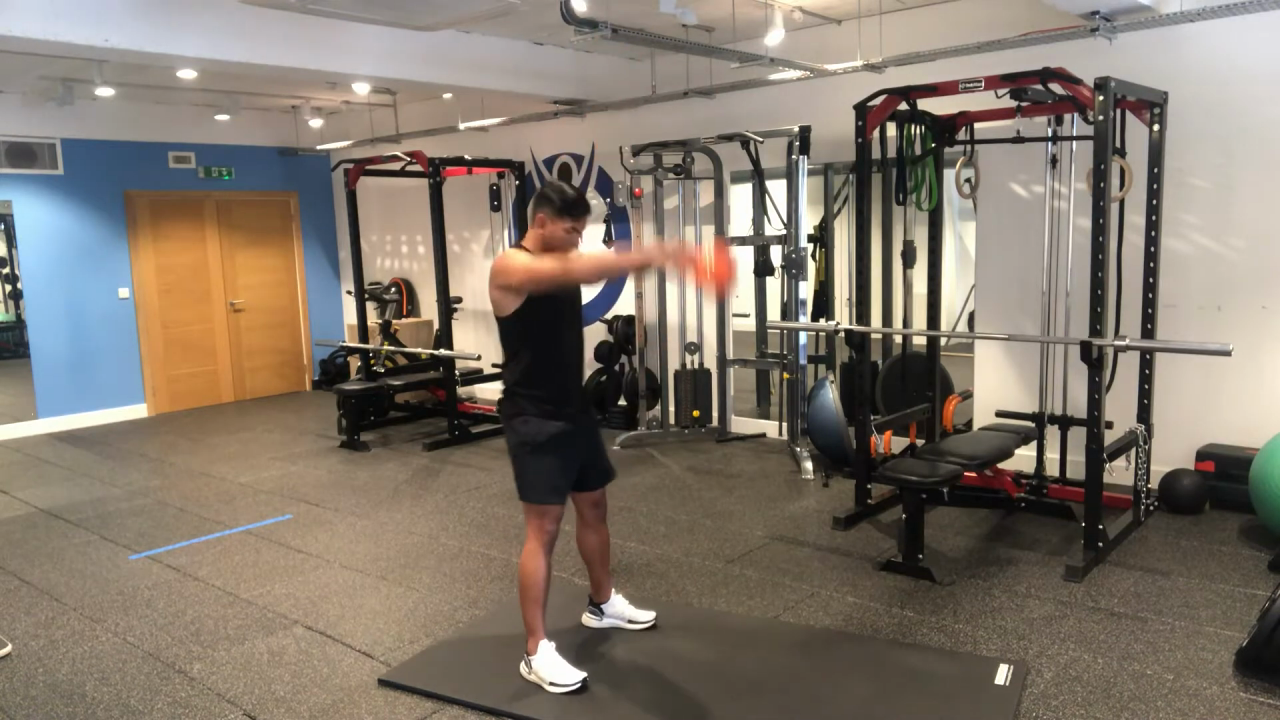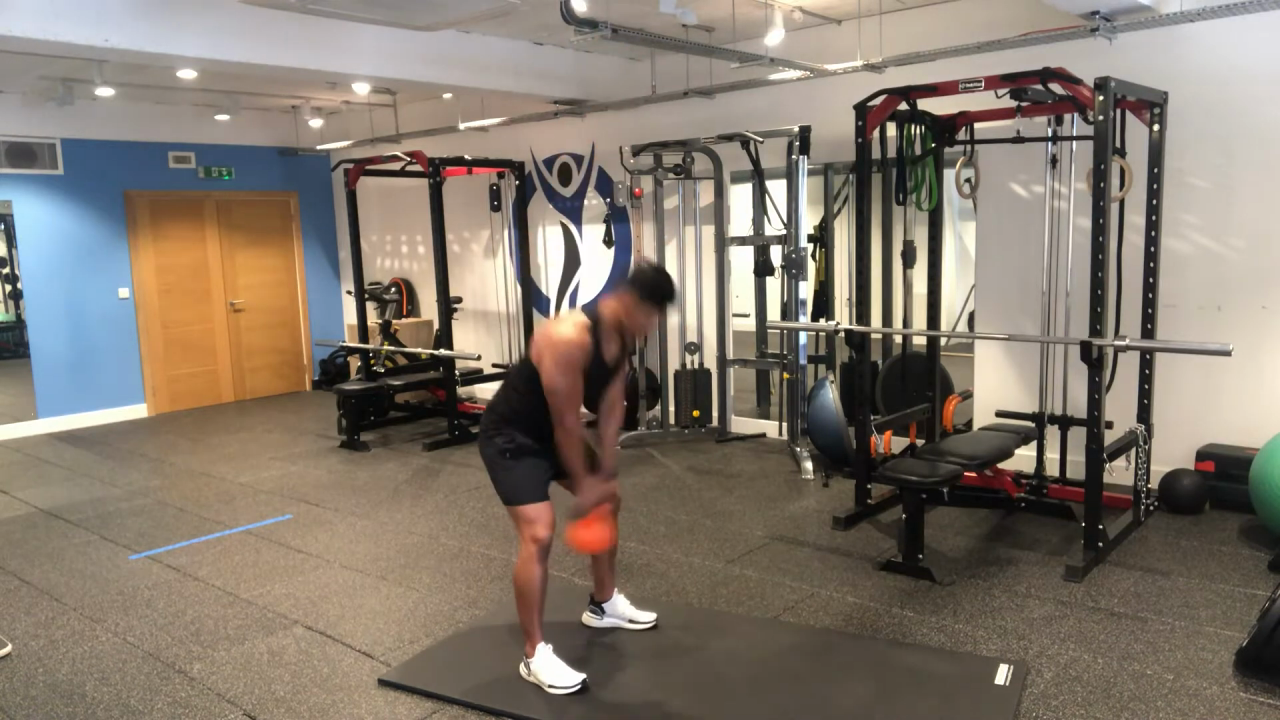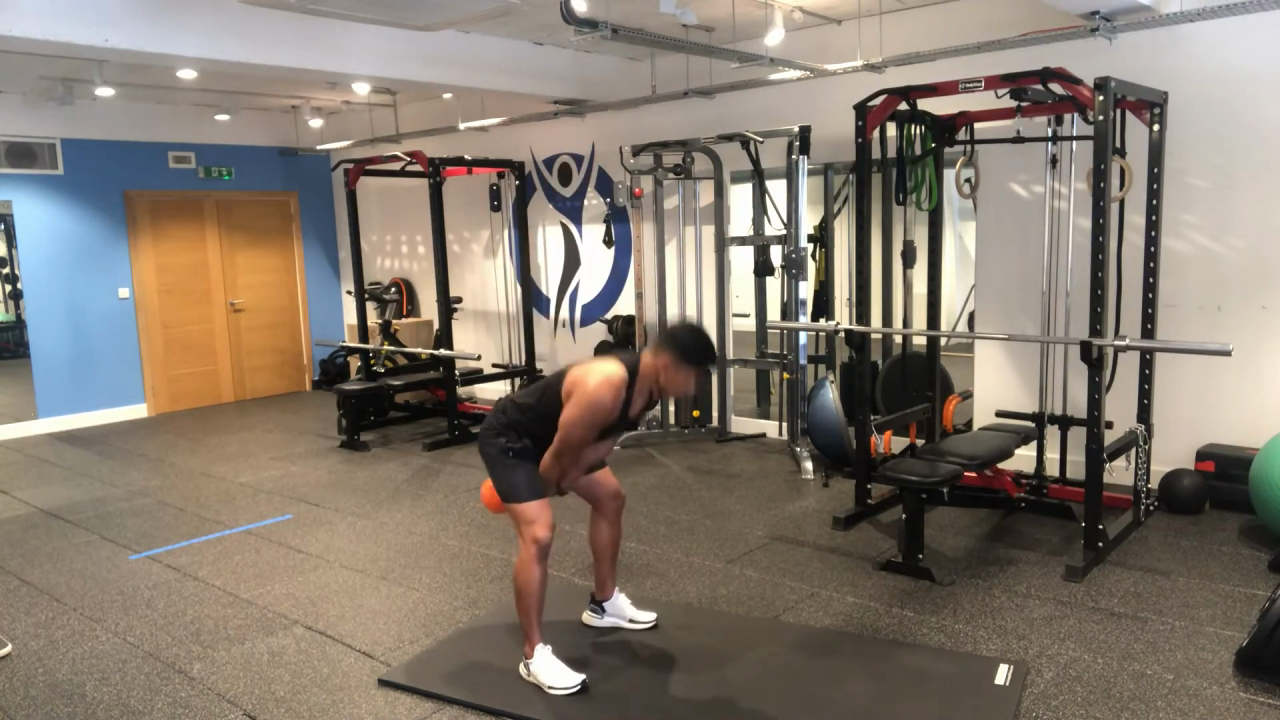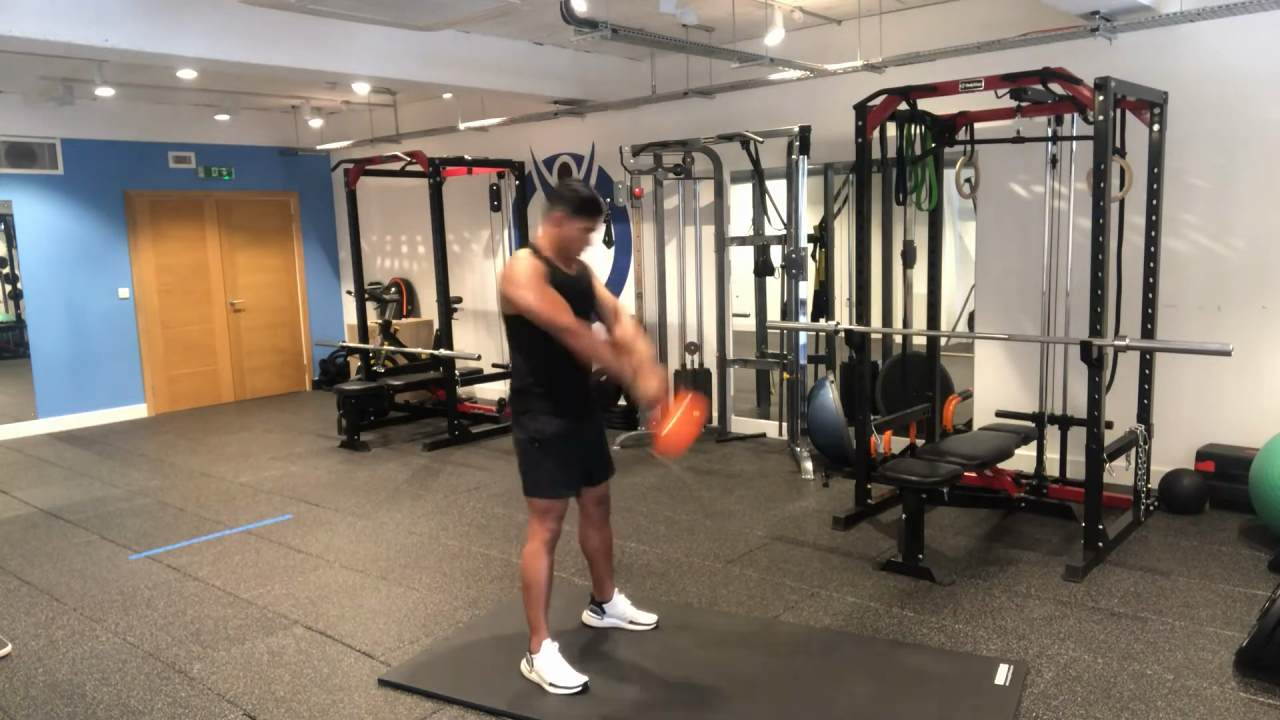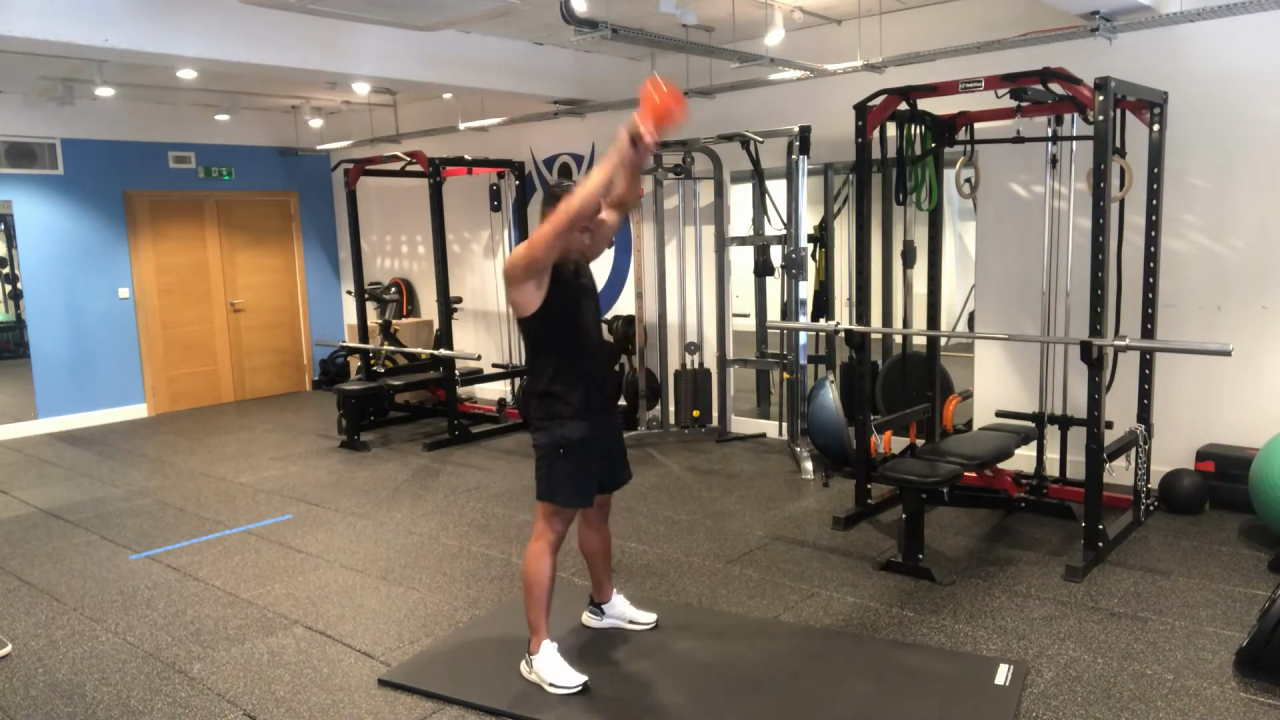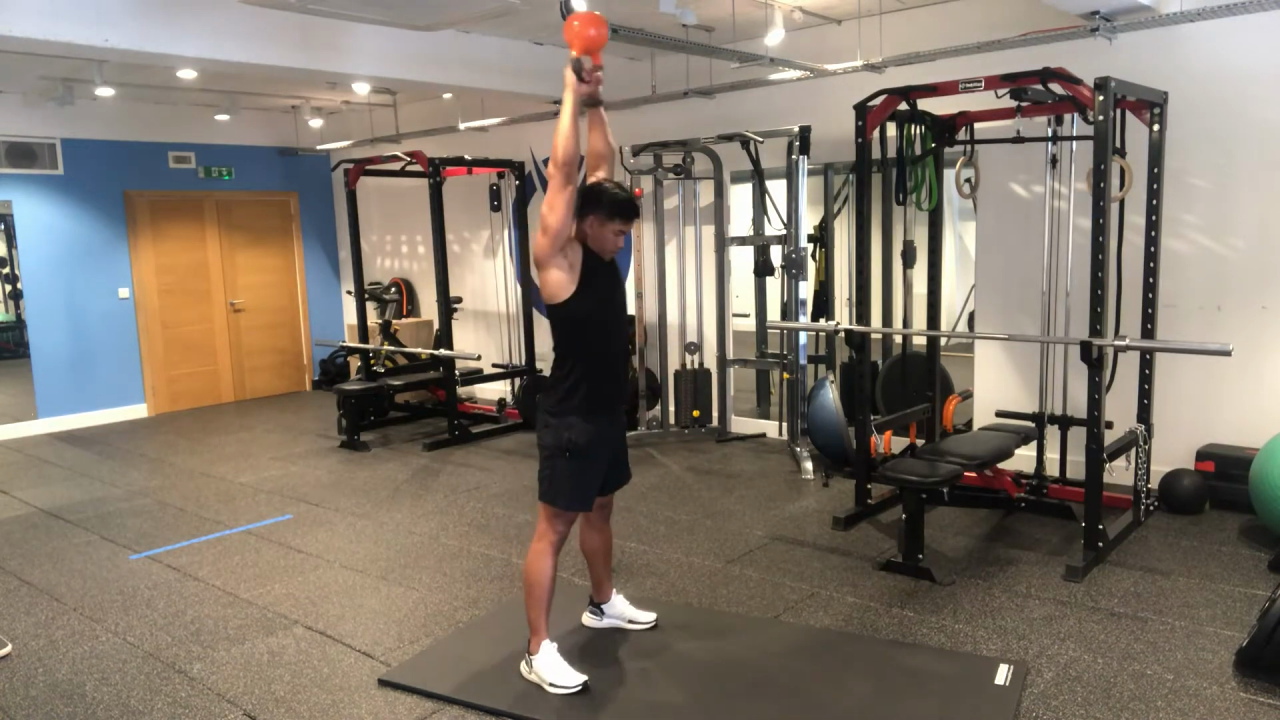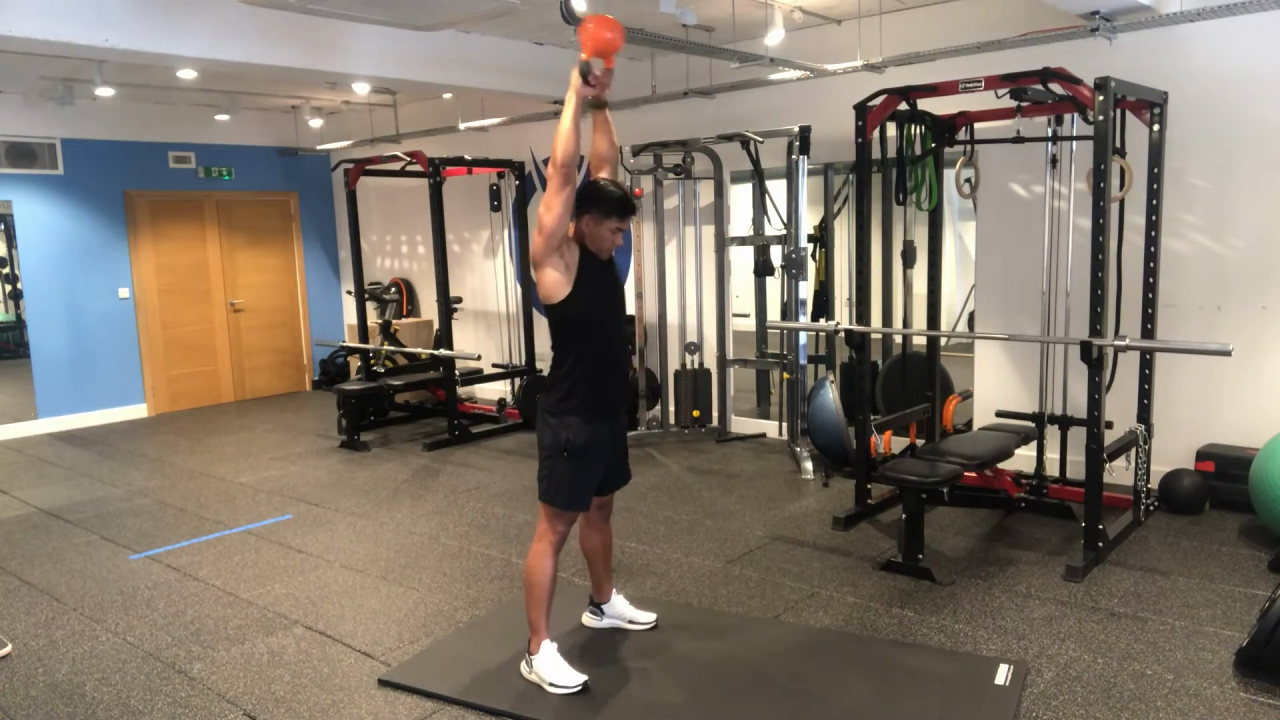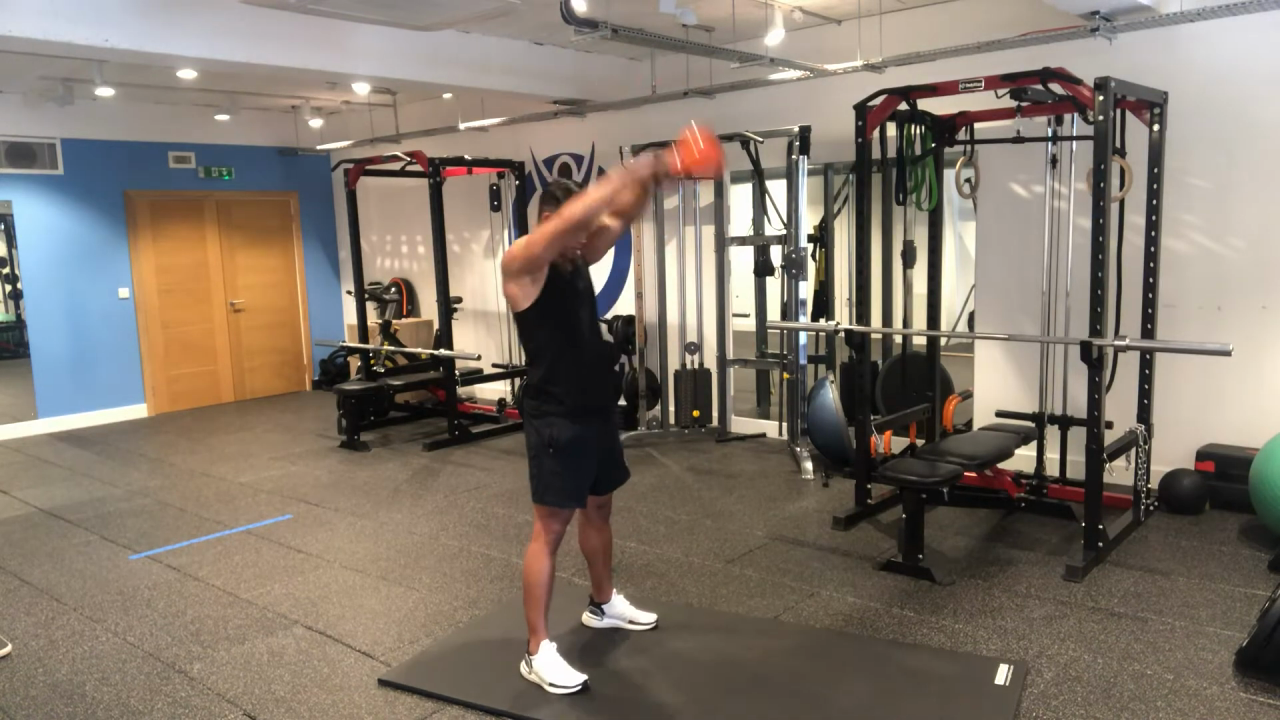
dt=0.3s
person 1, frame 1
left shoulder: (564, 269)
right shoulder: (512, 267)
left elbow: (612, 263)
right elbow: (576, 267)
left wrist: (665, 254)
right wrist: (648, 254)
left hip: (573, 410)
right hip: (534, 418)
left knee: (593, 507)
right knee: (543, 528)
left ankle: (602, 603)
right ankle: (536, 652)
person 1, frame 2
left shoulder: (623, 339)
right shoulder: (570, 338)
left elbow: (610, 408)
right elbow: (567, 423)
left wrist: (605, 473)
right wrist: (582, 485)
left hip: (551, 430)
right hip: (511, 437)
left knee: (607, 497)
right knee: (539, 533)
left ankle: (603, 603)
right ankle: (533, 653)
person 1, frame 3
left shoulder: (647, 383)
right shoulder: (603, 387)
left elbow: (601, 442)
right elbow: (561, 453)
left wrist: (564, 481)
right wrist: (544, 491)
left hip: (555, 438)
right hip: (510, 438)
left knee: (611, 498)
right knee: (538, 534)
left ankle: (604, 601)
right ankle: (534, 655)
person 1, frame 4
left shoulder: (579, 270)
right shoulder: (523, 272)
left elbow: (619, 323)
right elbow: (573, 335)
left wrist: (651, 370)
right wrist: (635, 379)
left hip: (583, 408)
right hip: (541, 416)
left knee: (597, 503)
right knee: (546, 526)
left ankle: (604, 603)
right ankle: (538, 652)
person 1, frame 5
left shoulder: (577, 258)
right shoulder: (525, 268)
left elbow: (620, 206)
right elbow: (573, 213)
left wrist: (635, 159)
right wrist: (619, 152)
left hip: (600, 408)
right hip: (561, 419)
left knee: (598, 511)
right knee: (552, 529)
left ankle: (602, 603)
right ankle: (538, 652)
person 1, frame 6
left shoulder: (602, 254)
right shoulder: (559, 257)
left elbow: (602, 165)
right elbow: (563, 173)
left wrist: (594, 104)
right wrist: (571, 99)
left hip: (608, 414)
right hip: (571, 419)
left knee: (599, 513)
right knee: (554, 529)
left ankle: (603, 603)
right ankle: (538, 652)
person 1, frame 7
left shoulder: (600, 254)
right shoulder: (556, 258)
left elbow: (606, 166)
right elbow: (562, 174)
left wrist: (600, 105)
right wrist: (573, 99)
left hip: (608, 413)
right hip: (570, 418)
left knee: (599, 513)
right knee: (554, 528)
left ankle: (603, 604)
right ankle: (538, 652)
person 1, frame 8
left shoulder: (577, 257)
right shoulder: (522, 260)
left elbow: (620, 216)
right elbow: (575, 212)
left wrist: (658, 173)
right wrist: (640, 169)
left hip: (598, 411)
right hip: (555, 419)
left knee: (599, 509)
right knee: (551, 529)
left ankle: (603, 604)
right ankle: (538, 653)
